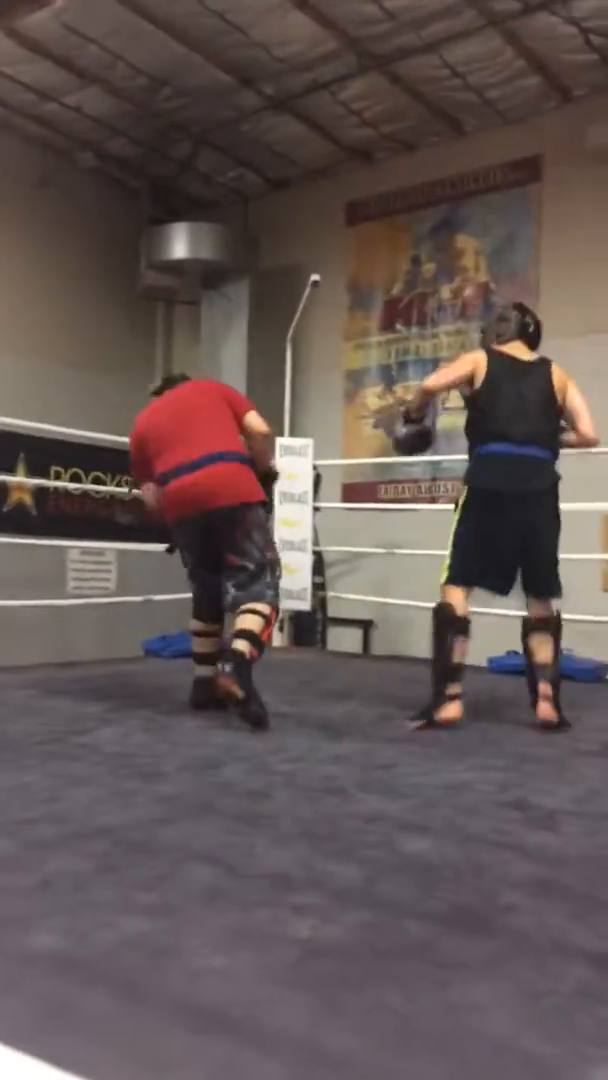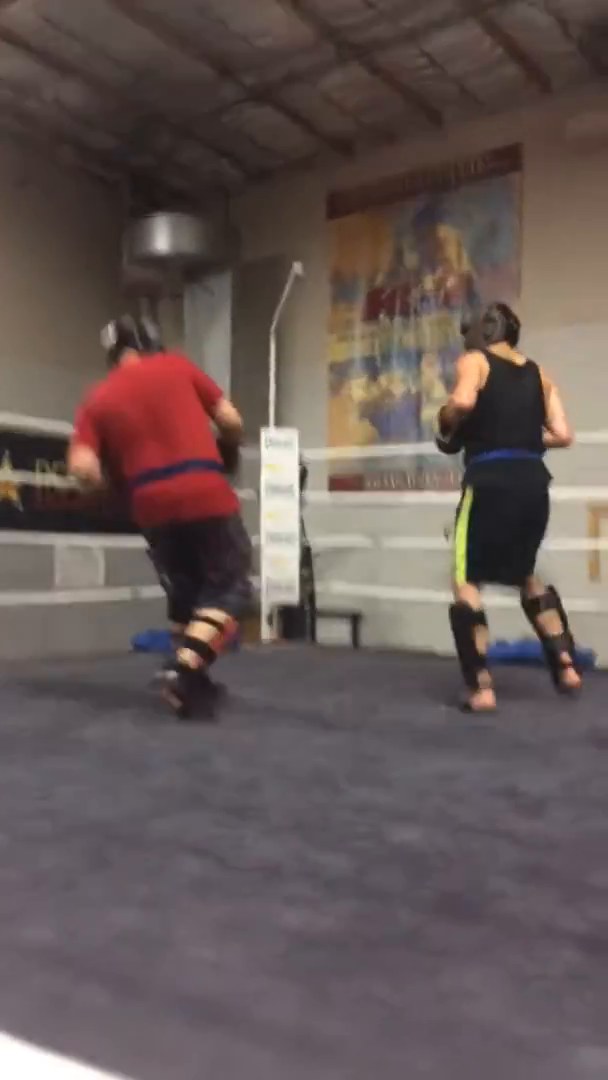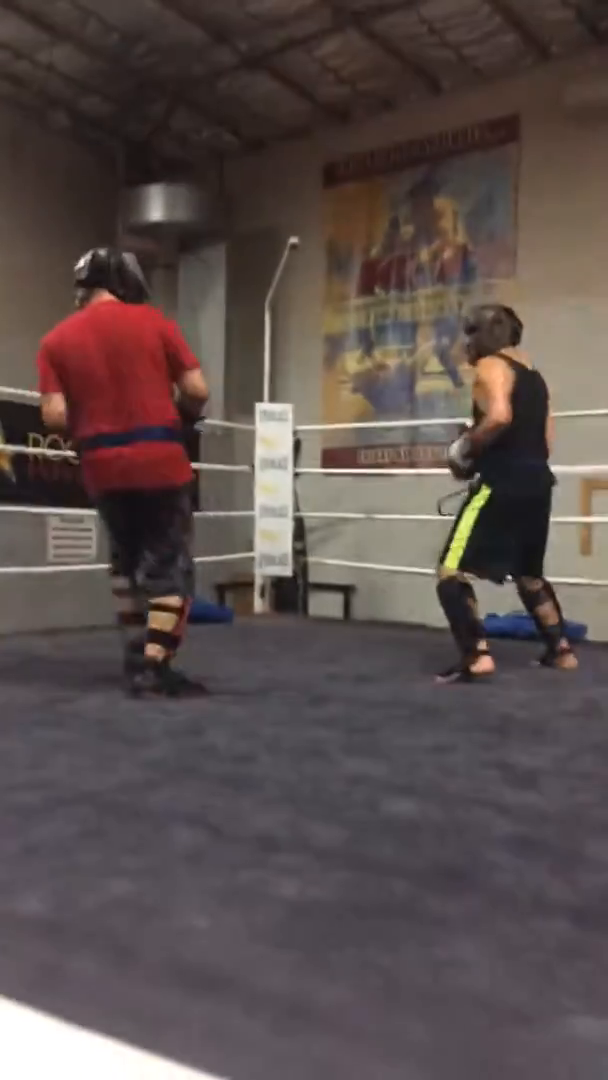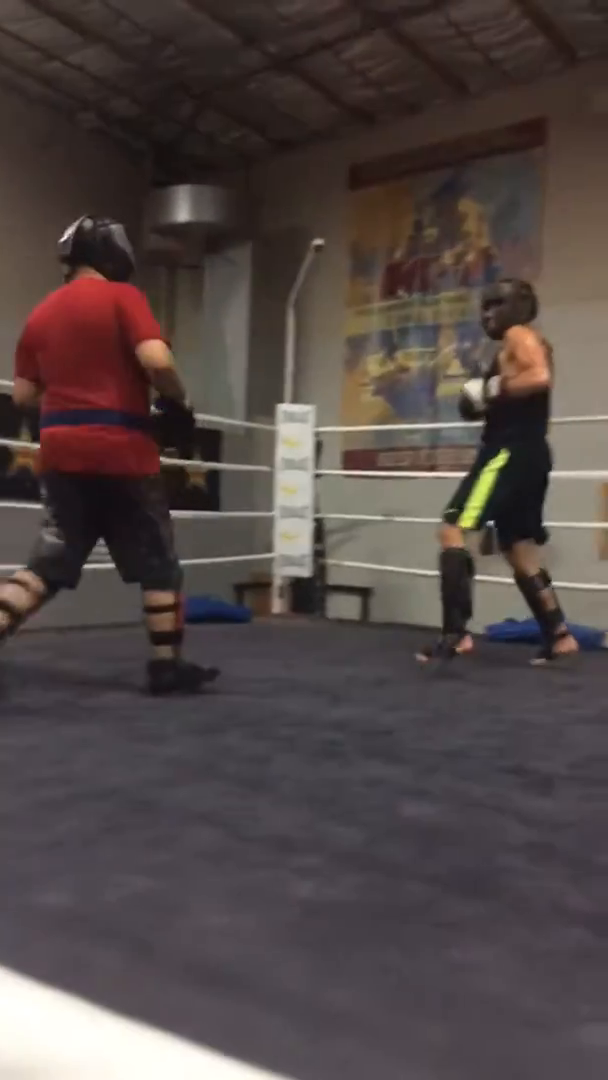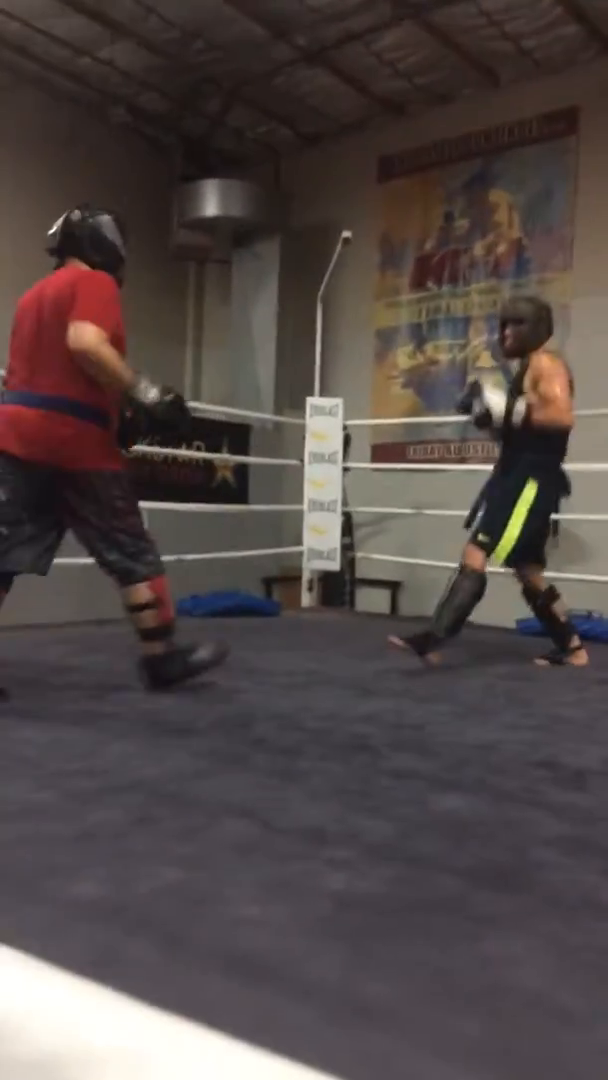
dt=0.2s
person 1, frame 1
left shoulder: (143, 422)
right shoulder: (212, 389)
left elbow: (150, 497)
right elbow: (259, 430)
right wrist: (265, 478)
left hip: (181, 505)
right hip: (232, 489)
left knee: (207, 594)
right knee: (260, 587)
left ankle: (205, 682)
right ankle: (235, 666)
person 1, frame 2
left shoulder: (97, 400)
right shoulder: (178, 366)
left elbow: (82, 467)
right elbow: (231, 422)
right wrist: (228, 455)
left hip: (151, 505)
right hip: (207, 495)
left knee: (184, 598)
right knee: (228, 594)
left ankle: (187, 677)
right ankle: (181, 679)
person 1, frame 3
left shoulder: (57, 339)
right shoulder: (152, 321)
left elbow: (54, 415)
right elbow: (197, 389)
right wrist: (184, 415)
left hip: (102, 467)
right hip: (160, 462)
left knee: (126, 558)
right knee: (168, 568)
left ankle: (136, 645)
right ankle: (153, 668)
person 1, frame 4
left shoulder: (40, 313)
right shoulder: (124, 297)
right elbow: (157, 360)
right wrist: (176, 402)
left hip: (59, 449)
right hip: (120, 451)
left knee: (54, 556)
right knee: (157, 563)
right ankle: (167, 666)
person 1, frame 5
right shoulder: (93, 283)
right elbow: (85, 341)
right wrist: (144, 394)
right hip: (75, 441)
right knee: (132, 552)
right ankle: (162, 658)
person 2, frame 1
left shoulder: (478, 360)
right shoulder: (555, 374)
left elbow: (429, 388)
right elbow: (586, 434)
left wrist: (410, 414)
left hip: (490, 483)
right hip: (539, 487)
left knee: (454, 587)
right knee: (542, 597)
left ankle: (447, 698)
right ankle: (546, 700)
person 2, frame 2
left shoulder: (474, 361)
right shoulder: (536, 373)
left elbow: (462, 402)
right elbow: (562, 435)
left wrist: (444, 427)
left hip: (489, 482)
right hip: (532, 482)
left knee: (466, 585)
right knee: (526, 577)
left ankle: (480, 686)
right ankle: (566, 664)
person 2, frame 3
left shoulder: (491, 368)
right shoulder: (533, 376)
left elbow: (499, 417)
right elbow: (545, 444)
left wrist: (468, 448)
left hip: (500, 483)
right hip: (535, 484)
left knee: (451, 569)
right knee: (527, 571)
left ankle: (476, 655)
right ankle: (561, 650)
person 2, frame 4
left shoulder: (515, 336)
right shoulder: (529, 343)
left elbow: (539, 376)
left wrist: (491, 391)
right wrist: (489, 397)
left hip: (509, 452)
right hip: (527, 453)
left knee: (453, 531)
right knee: (518, 547)
left ankle: (456, 633)
right ankle: (558, 636)
person 2, frame 5
left shoulder: (545, 364)
right shoulder: (526, 369)
left elbow: (562, 417)
left wrist: (511, 412)
right wrist: (485, 407)
left hip: (533, 478)
right hip: (517, 476)
left knee: (475, 556)
right knee: (527, 569)
left ankle: (431, 640)
right ankle: (572, 646)
